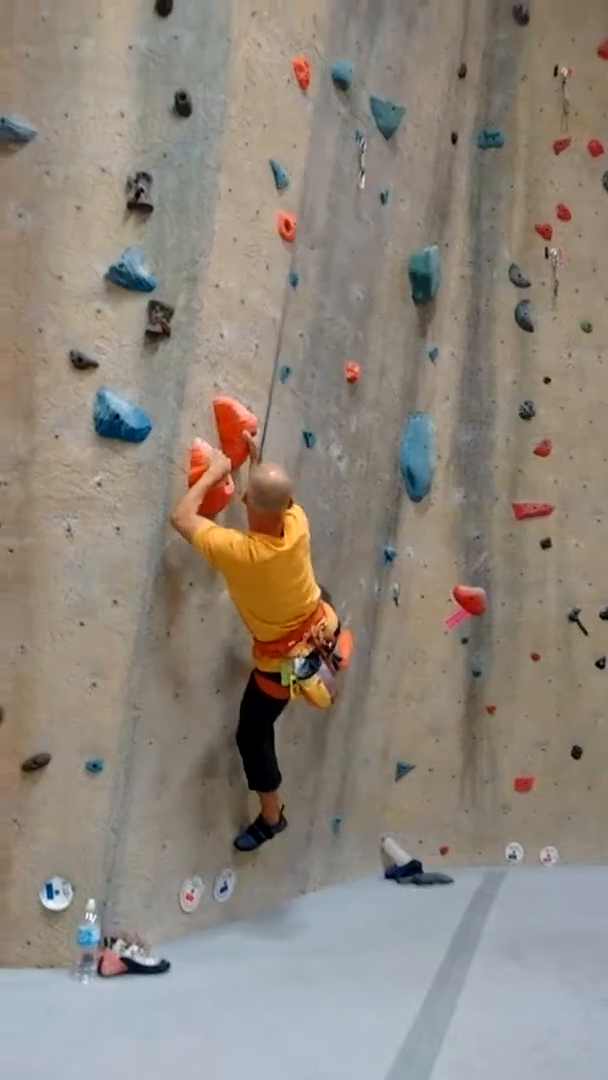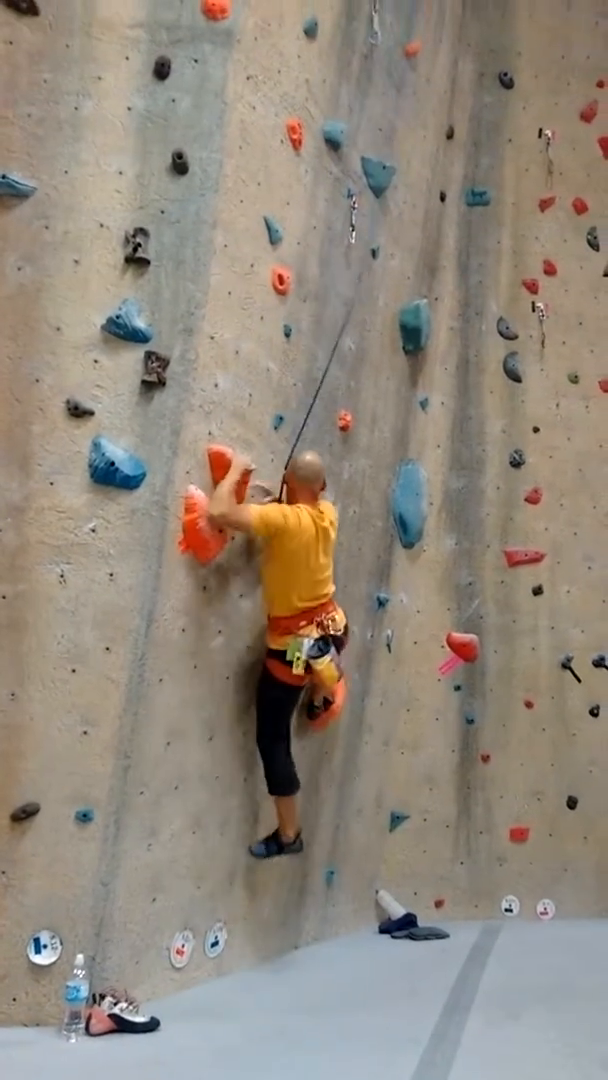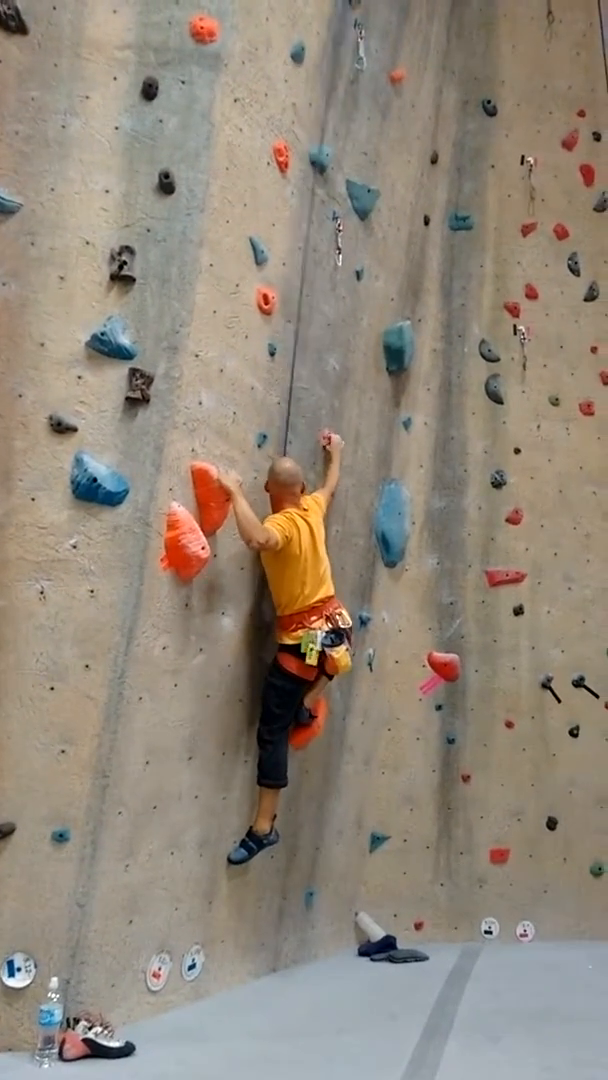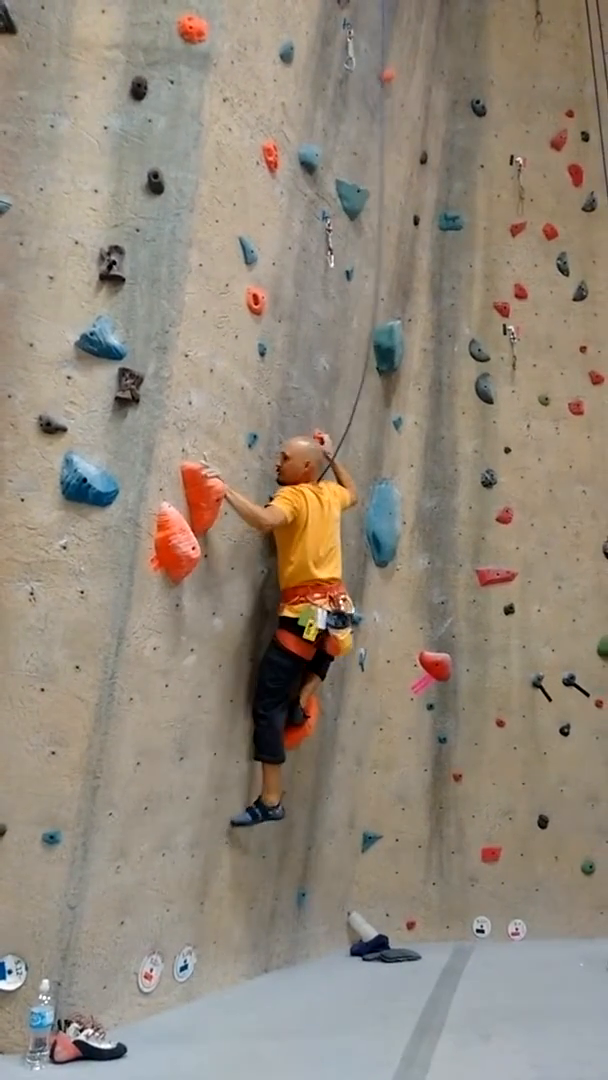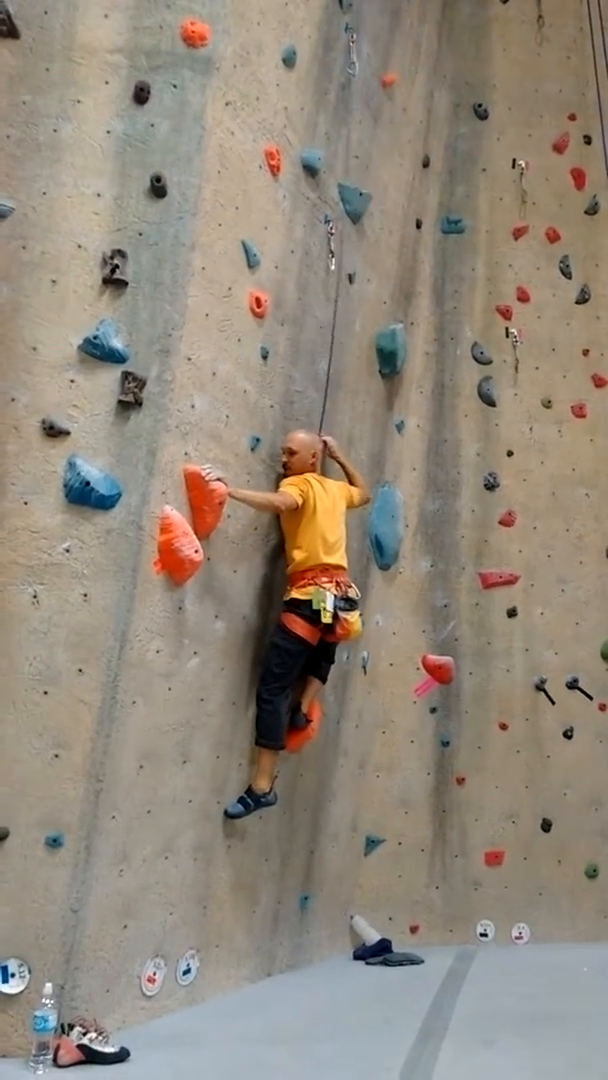
dt=1s
person 1, frame 1
left shoulder: (232, 550)
right shoulder: (298, 524)
left elbow: (180, 517)
right elbow: (276, 500)
left wrist: (213, 474)
right wrist: (257, 459)
left hip: (279, 658)
right hip: (322, 627)
left knee: (253, 738)
left ankle: (271, 818)
person 1, frame 2
left shoulder: (281, 518)
right shoulder: (328, 515)
left elbow: (217, 513)
left wrist: (235, 471)
right wrist: (281, 508)
left hip: (291, 641)
right hip: (329, 626)
left knee: (272, 737)
left ankle: (287, 833)
right ankle: (321, 696)
person 1, frame 3
left shoulder: (282, 524)
right shoulder: (313, 508)
left elbow: (256, 539)
right elbow: (331, 484)
left wrist: (235, 492)
right wrist: (335, 451)
left hip: (302, 636)
right hip: (334, 623)
left knee: (272, 730)
left ankle: (263, 827)
right ankle: (308, 705)
person 1, frame 4
left shoulder: (293, 496)
right shoulder: (331, 493)
left elbow: (264, 519)
right elbow: (353, 492)
left wrist: (225, 491)
right wrist: (332, 458)
left hip: (304, 611)
right hip: (336, 606)
left knee: (267, 704)
right knee: (322, 654)
left ankle: (270, 800)
right ankle: (301, 703)
person 1, frame 5
left shoulder: (299, 485)
right shoulder: (336, 488)
left elbow: (281, 502)
right elbow: (364, 494)
left wrist: (229, 491)
right wrist: (340, 458)
left hip: (310, 596)
right hip: (340, 593)
left knee: (272, 690)
right knee: (320, 654)
left ankle: (261, 787)
right ankle: (303, 708)
